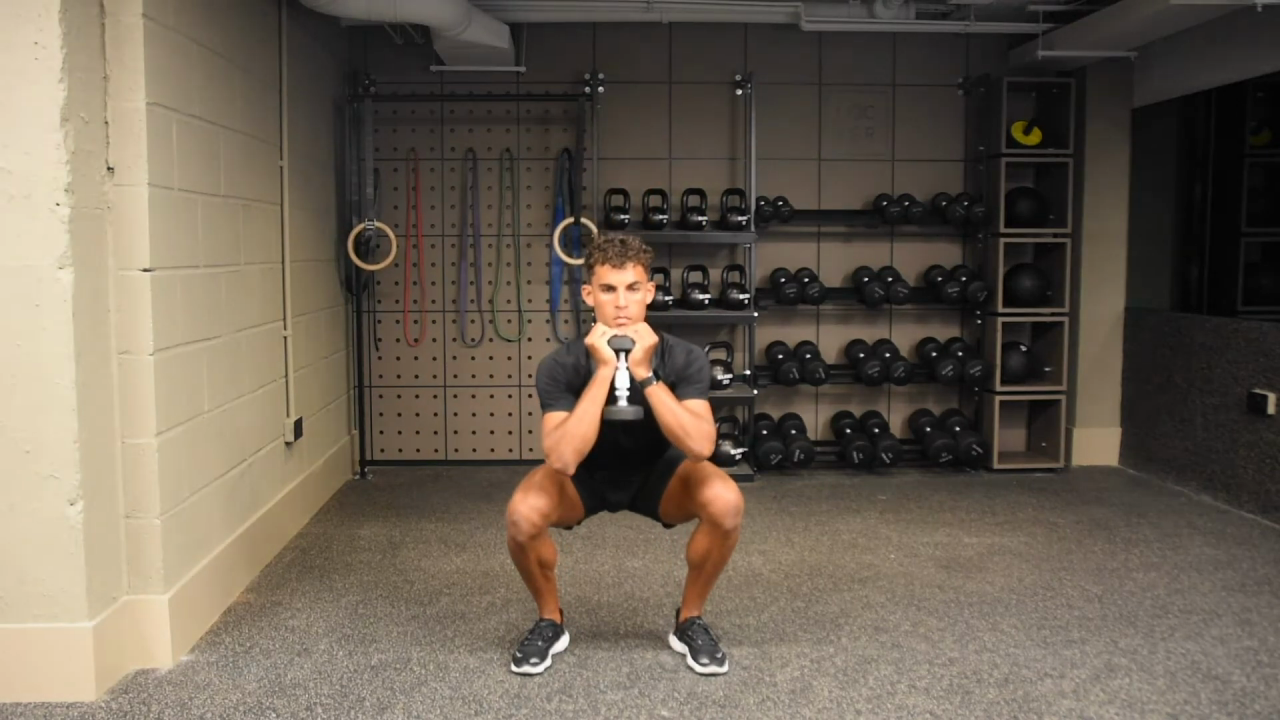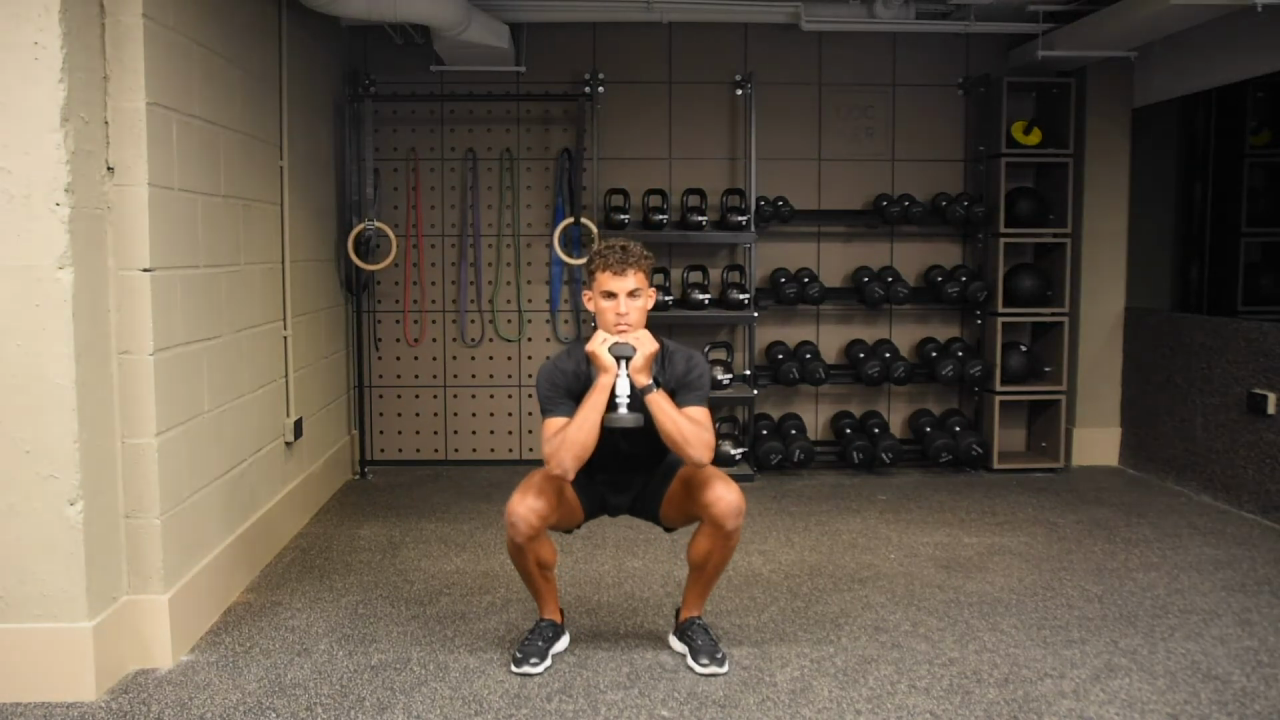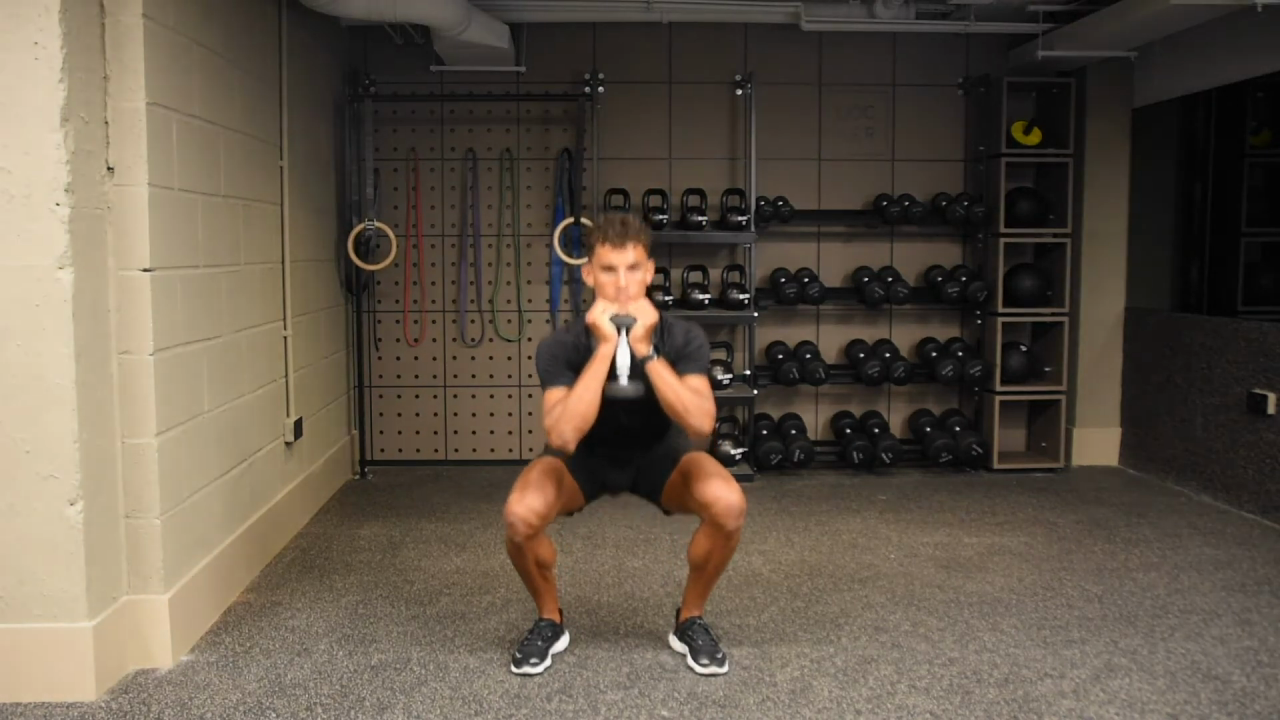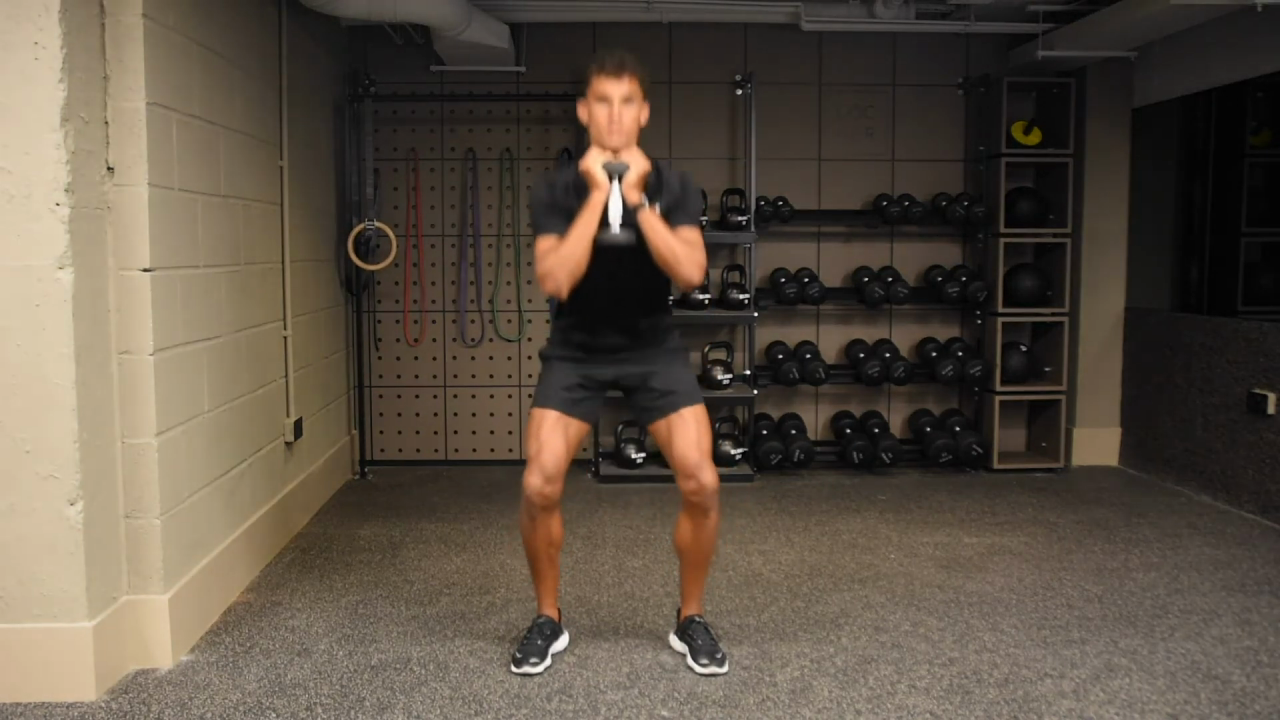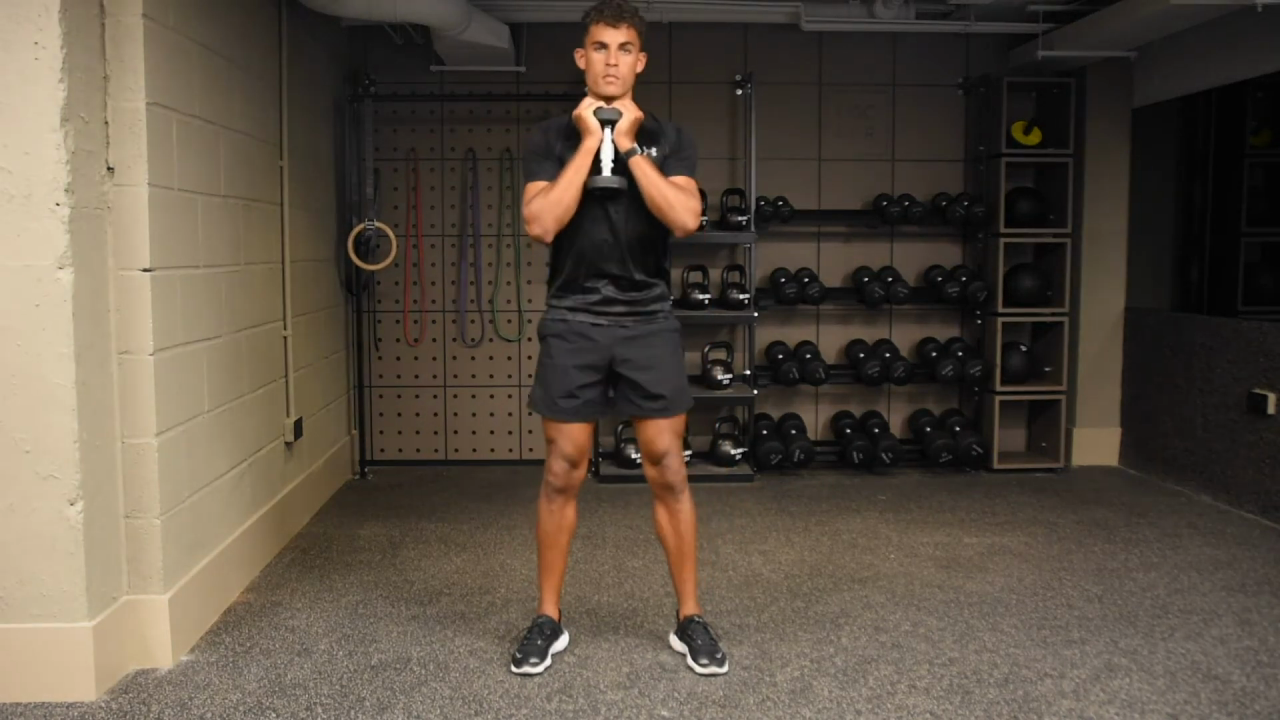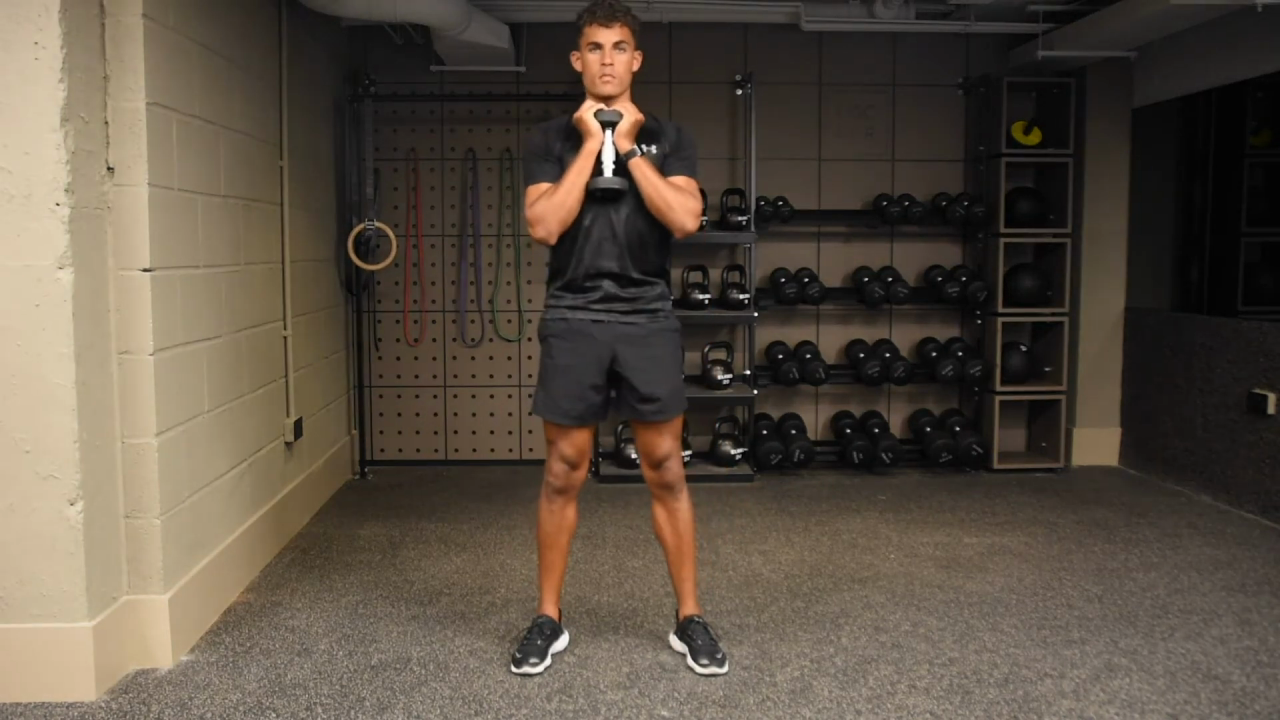
dt=0.4s
person 1, frame 1
left shoulder: (683, 358)
right shoulder: (562, 365)
left elbow: (701, 447)
right elbow: (562, 460)
left wrist: (644, 373)
right wrist: (604, 371)
left hip: (656, 469)
right hip: (586, 473)
left knee: (725, 502)
right knee: (524, 513)
left ankle: (690, 620)
right ankle: (550, 621)
person 1, frame 2
left shoulder: (684, 364)
right shoulder: (562, 370)
left elbow: (700, 455)
right elbow: (561, 467)
left wrist: (645, 381)
right wrist: (604, 378)
left hip: (656, 475)
right hip: (586, 478)
left knee: (727, 504)
right knee: (521, 514)
left ankle: (690, 620)
right ankle: (550, 620)
person 1, frame 3
left shoulder: (681, 336)
right shoulder: (563, 344)
left elbow: (700, 425)
right elbow: (562, 437)
left wrist: (646, 349)
right wrist: (606, 348)
left hip: (656, 449)
right hip: (586, 452)
left knee: (728, 504)
right knee: (521, 515)
left ankle: (690, 620)
right ankle: (549, 621)
person 1, frame 4
left shoulder: (674, 187)
right shoulder: (556, 191)
left elbow: (691, 274)
right elbow: (554, 281)
left wrist: (637, 199)
right wrist: (597, 195)
left hip: (654, 350)
right hip: (576, 352)
left knee: (700, 483)
right knee: (540, 486)
left ankle: (690, 620)
right ankle: (548, 620)
person 1, frame 5
left shoulder: (668, 137)
right shoulder: (551, 137)
left elbow: (686, 218)
right elbow: (539, 224)
left wrist: (628, 147)
right wrist: (589, 143)
left hip: (648, 321)
right hip: (572, 322)
left knee: (667, 471)
right knee: (563, 472)
left ankle: (690, 619)
right ankle: (548, 619)
person 1, frame 6
left shoulder: (667, 137)
right shoulder: (550, 139)
left elbow: (686, 219)
right elbow: (544, 226)
left wrist: (628, 148)
right wrist: (590, 144)
left hip: (648, 320)
right hip: (573, 321)
left knee: (665, 471)
right knee: (564, 472)
left ankle: (689, 619)
right ankle: (548, 619)
